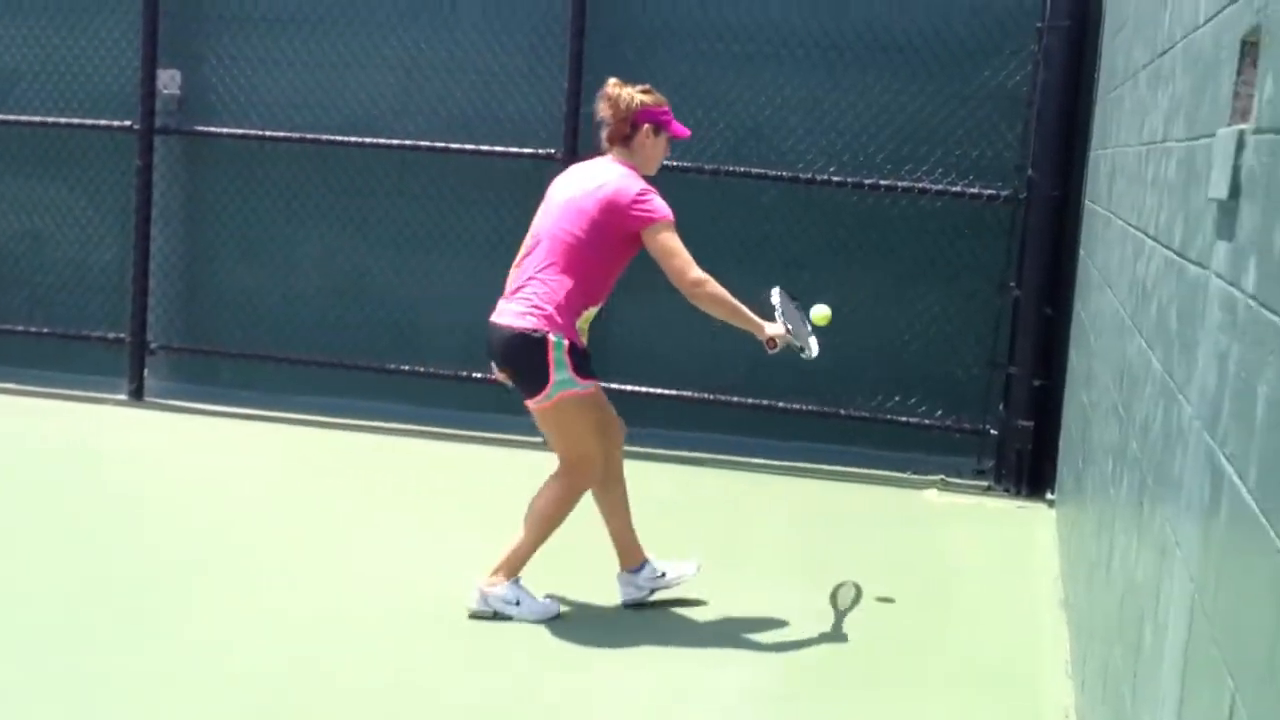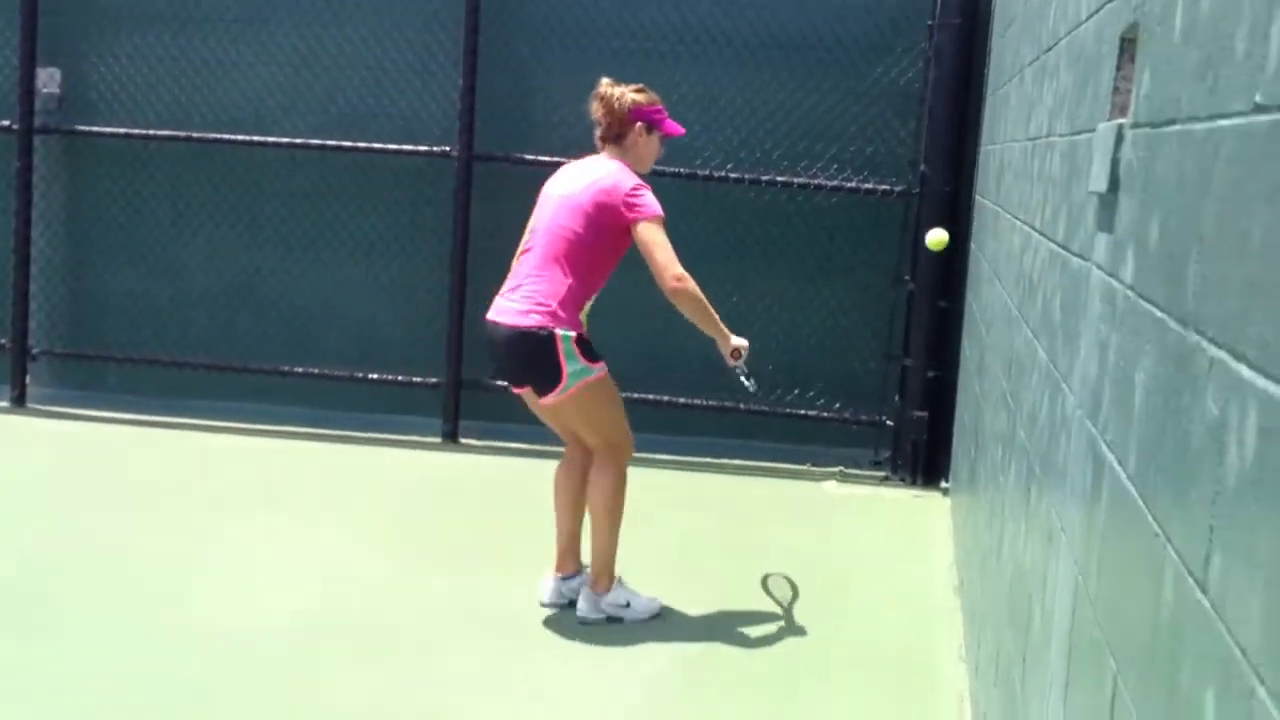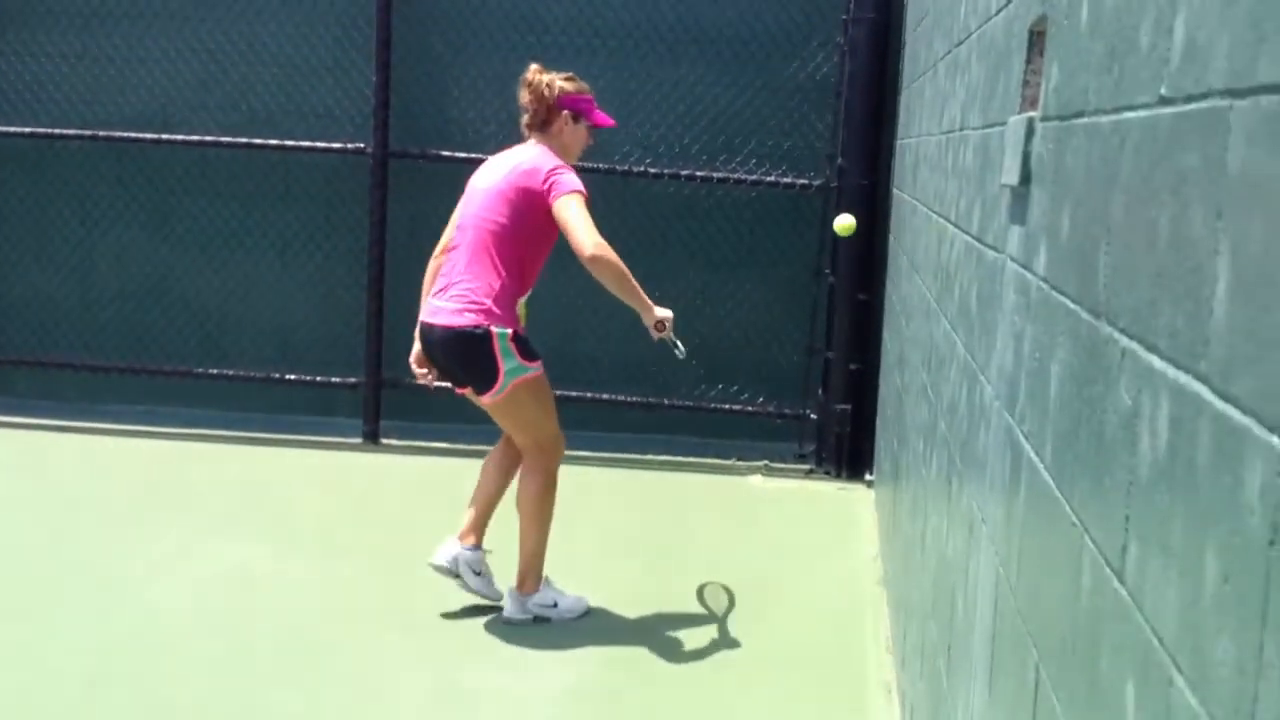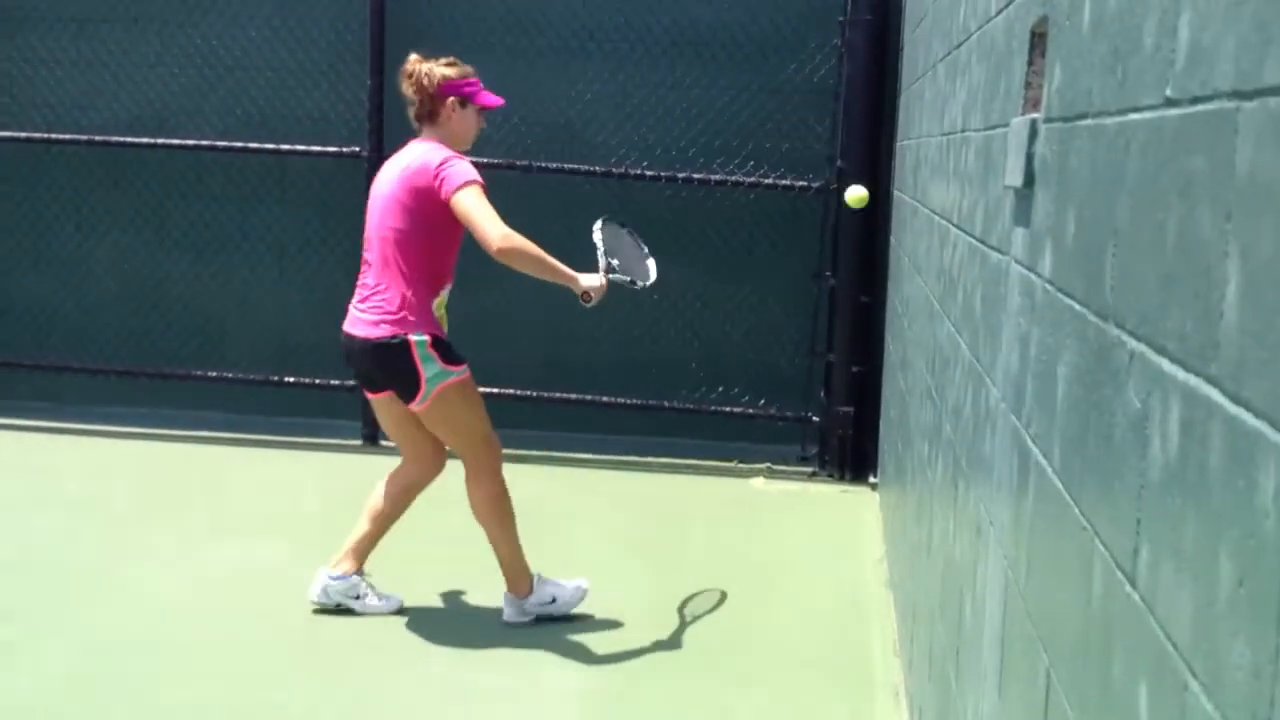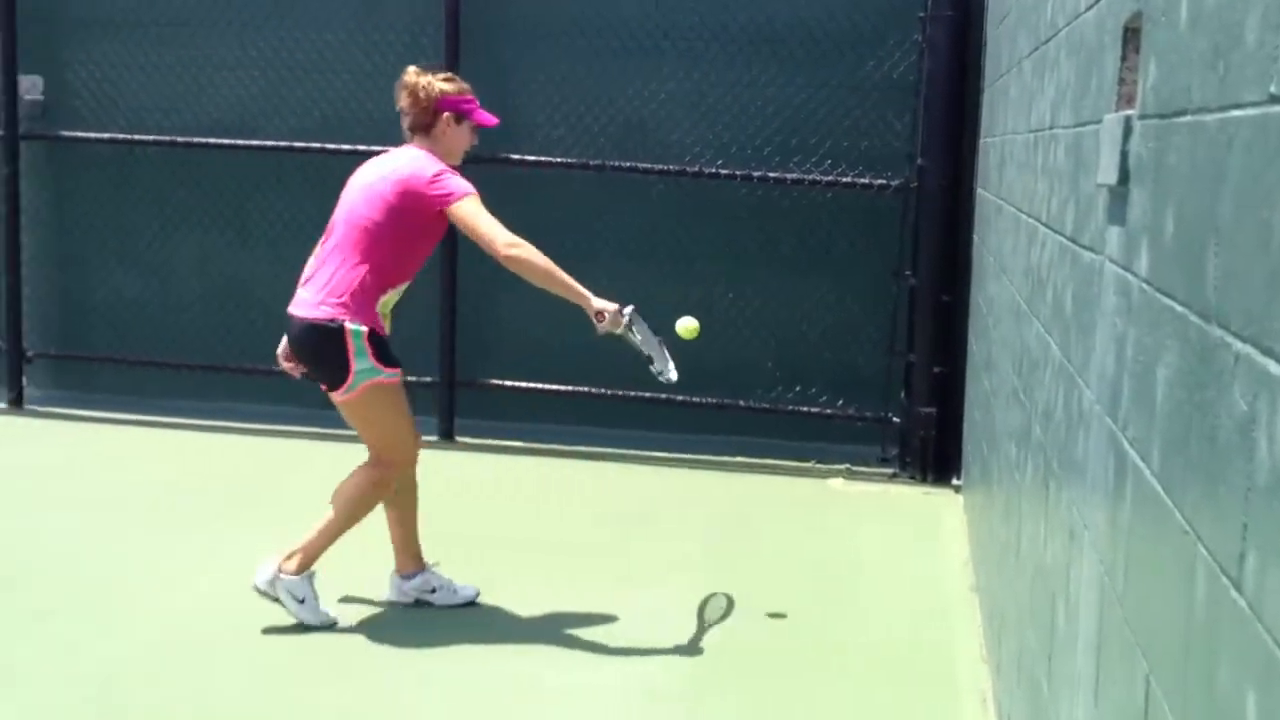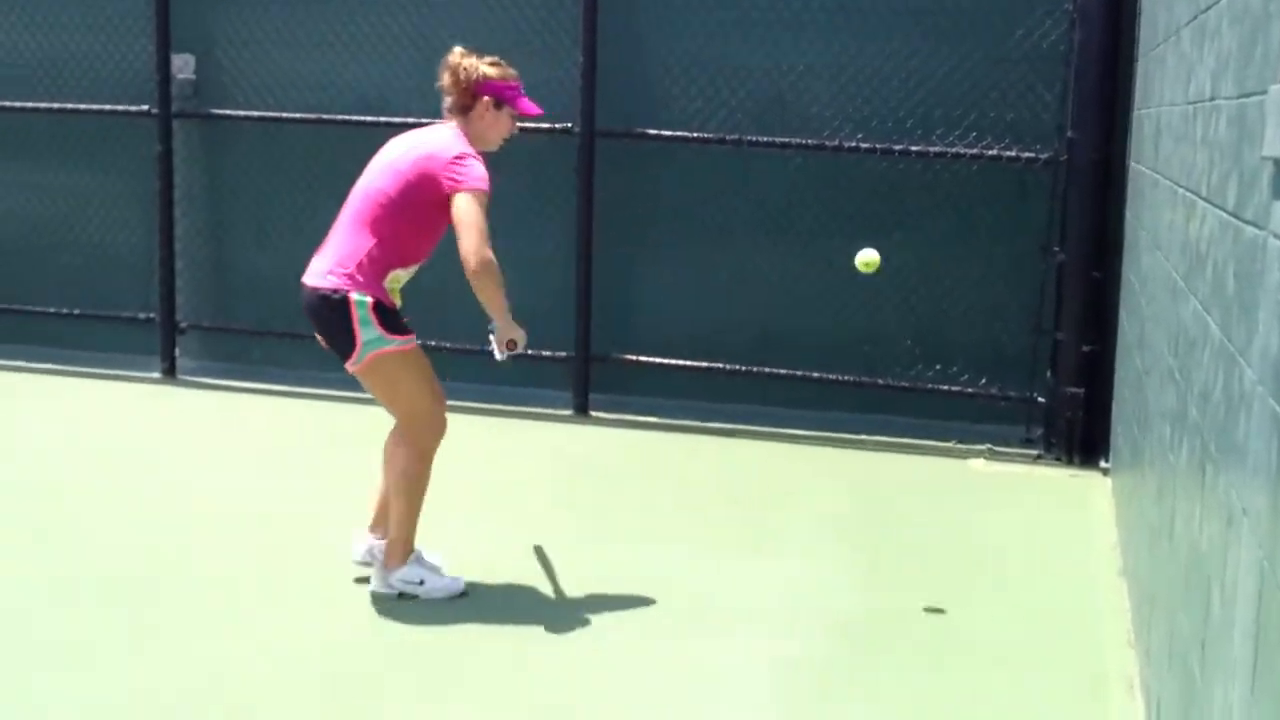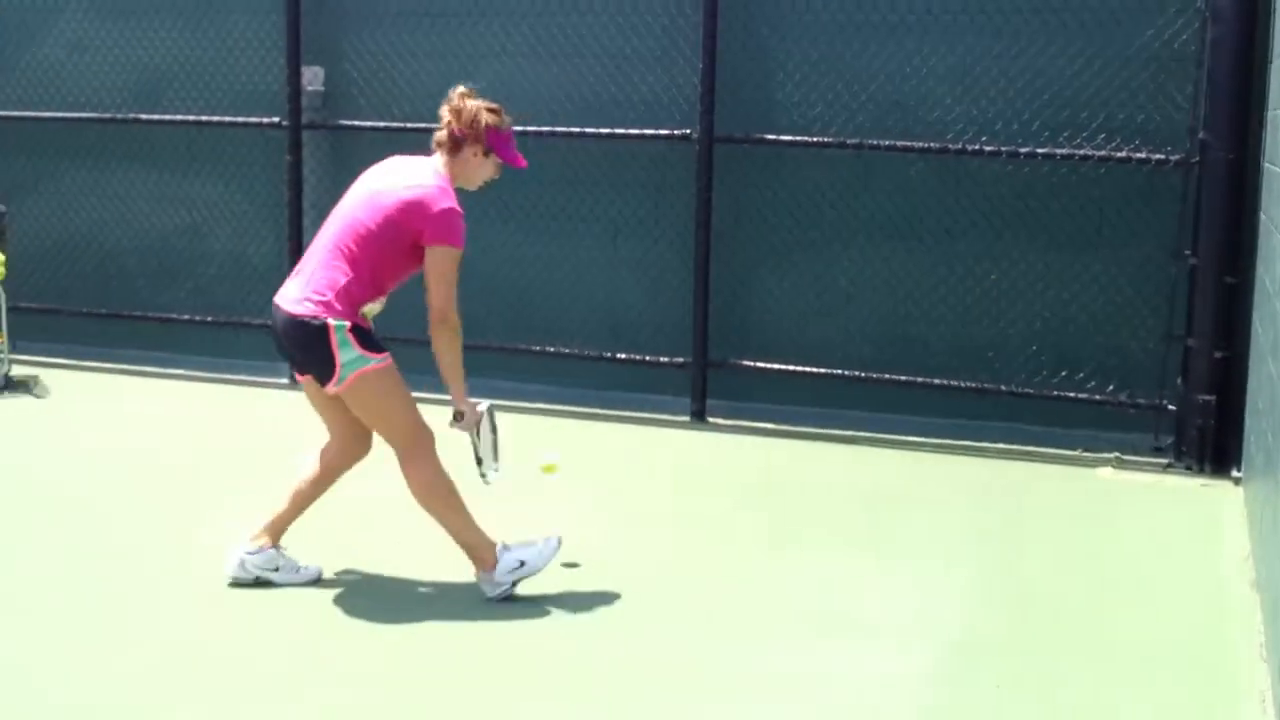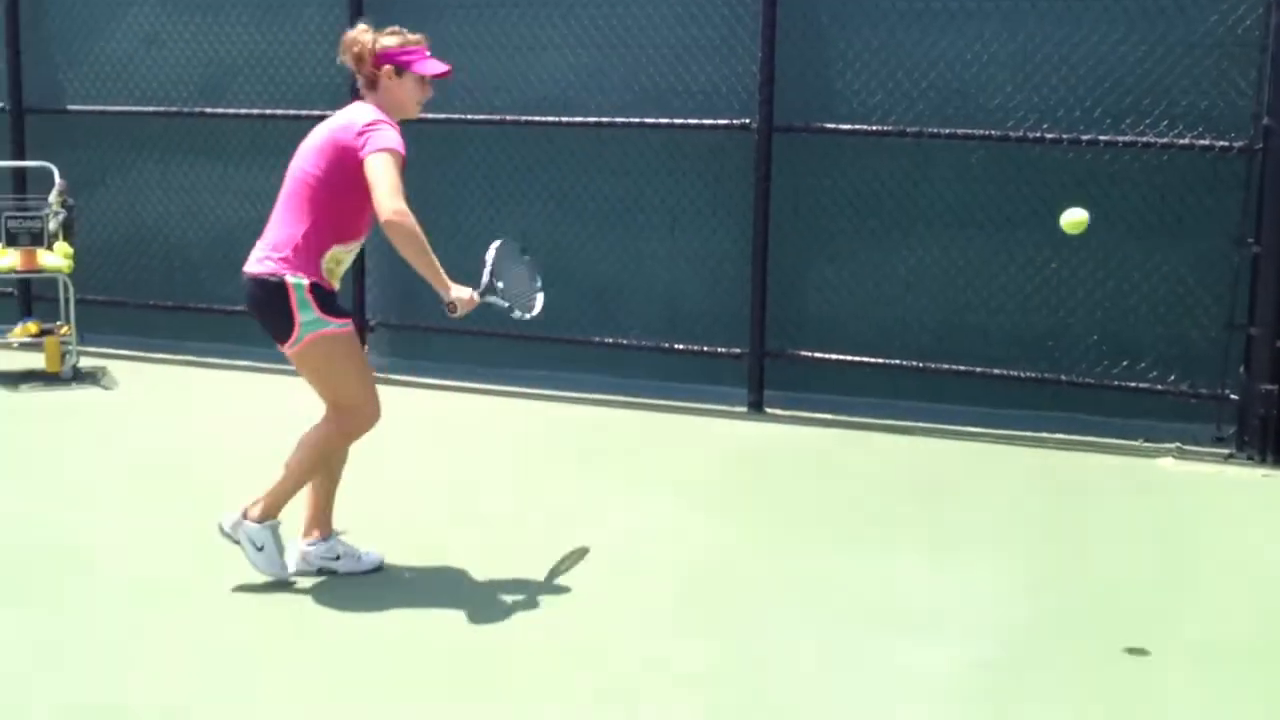
dt=0.4s
person 1, frame 1
left shoulder: (574, 175)
right shoulder: (636, 194)
left elbow: (523, 259)
right elbow: (693, 283)
right wrist: (759, 326)
left hip: (512, 329)
right hip: (544, 342)
left knee: (608, 438)
right knee: (585, 467)
left ankle: (635, 570)
right ankle: (499, 583)
person 1, frame 2
left shoulder: (567, 174)
right shoulder: (630, 190)
right elbow: (674, 281)
right wrist: (725, 337)
left hip: (504, 327)
right hip: (547, 336)
left knee: (583, 445)
right knee: (612, 450)
left ankle: (566, 575)
right ankle: (600, 591)
person 1, frame 3
left shoulder: (493, 167)
right shoulder: (552, 173)
left elbow: (442, 254)
right elbow: (592, 252)
left wrist: (422, 339)
right wrist: (647, 308)
left hip: (440, 326)
right hip: (483, 333)
left knee: (522, 435)
right knee: (544, 450)
left ankle: (465, 544)
right ankle: (529, 592)
person 1, frame 4
left shoulder: (398, 165)
right shoulder: (446, 165)
right elbow: (501, 243)
right wrist: (575, 279)
left hip: (366, 337)
right hip: (407, 342)
left knee: (424, 459)
right knee: (484, 456)
left ankle: (342, 574)
right ankle: (524, 591)
person 1, frame 5
left shoulder: (381, 167)
right shoulder: (437, 177)
left elbow: (327, 249)
right elbow: (510, 251)
left wrist: (296, 334)
right wrist: (587, 300)
left hip: (314, 322)
right hip: (344, 331)
left knee: (398, 449)
right knee: (389, 459)
left ankle: (412, 573)
right ankle: (291, 568)
person 1, frame 6
left shoulder: (416, 142)
right shoulder: (462, 162)
right elbow: (478, 263)
right wrist: (505, 323)
left hip: (335, 291)
right hip: (352, 300)
left knee: (421, 413)
right knee: (426, 423)
left ankle: (382, 537)
right ankle: (399, 564)
person 1, frame 7
left shoulder: (396, 168)
right shoulder: (441, 208)
right elbow: (442, 316)
right wrist: (460, 394)
left hip: (295, 314)
right hip: (328, 326)
left knee: (351, 443)
right knee: (414, 443)
left ankle: (260, 547)
right ankle: (492, 563)
person 1, frame 8
left shoulder: (346, 125)
right shoulder: (377, 130)
right elbow: (393, 215)
right wrist: (446, 287)
left hip: (279, 281)
right hip: (291, 286)
left knee: (344, 411)
right knee: (358, 412)
left ankle: (318, 540)
right ankle: (257, 517)
